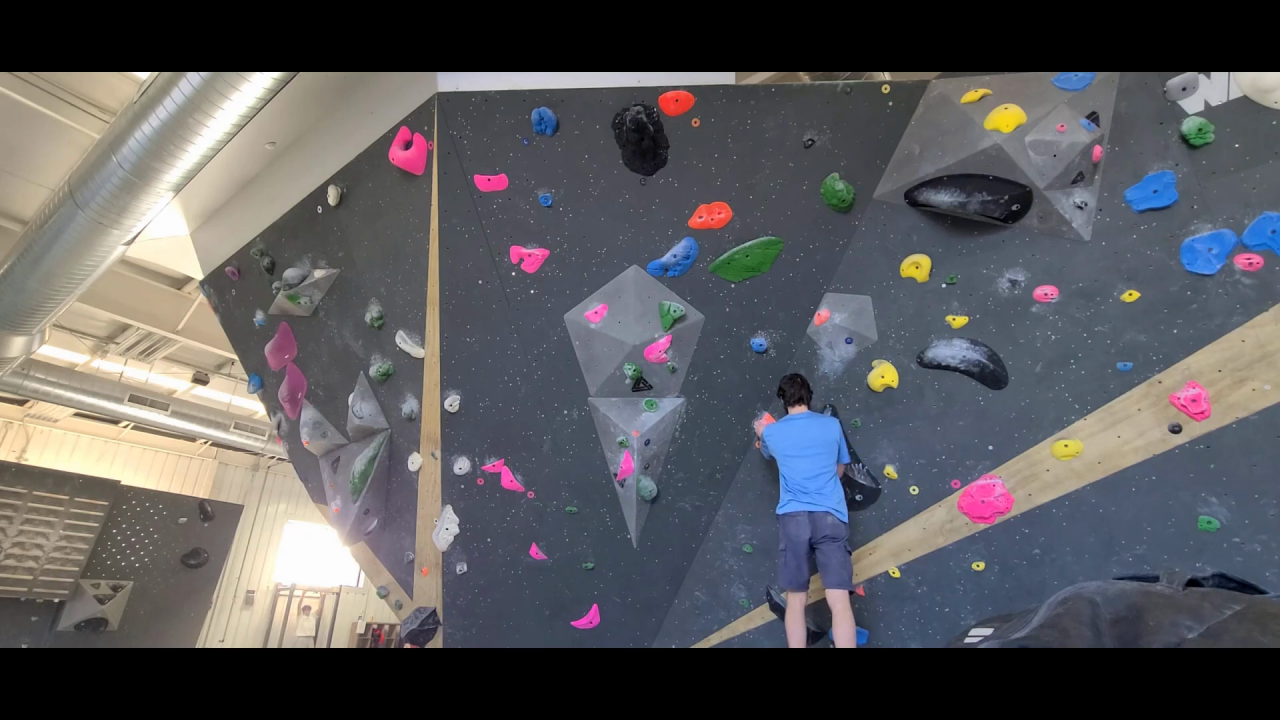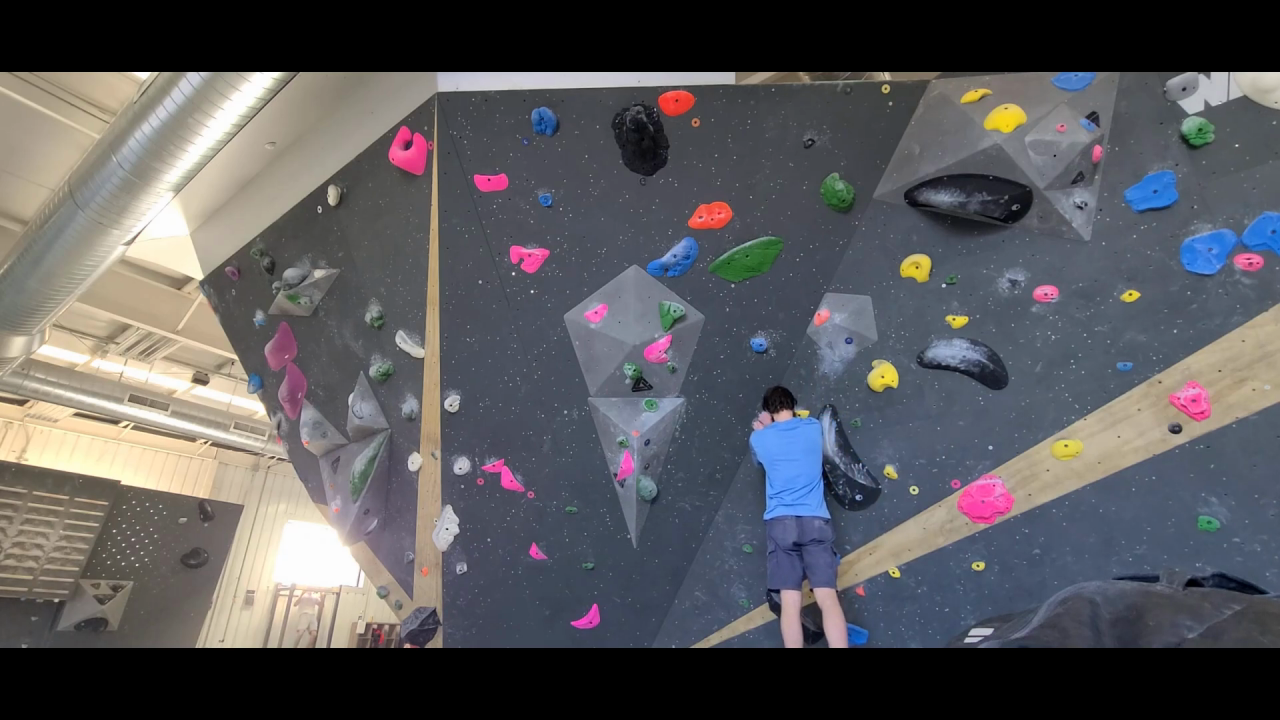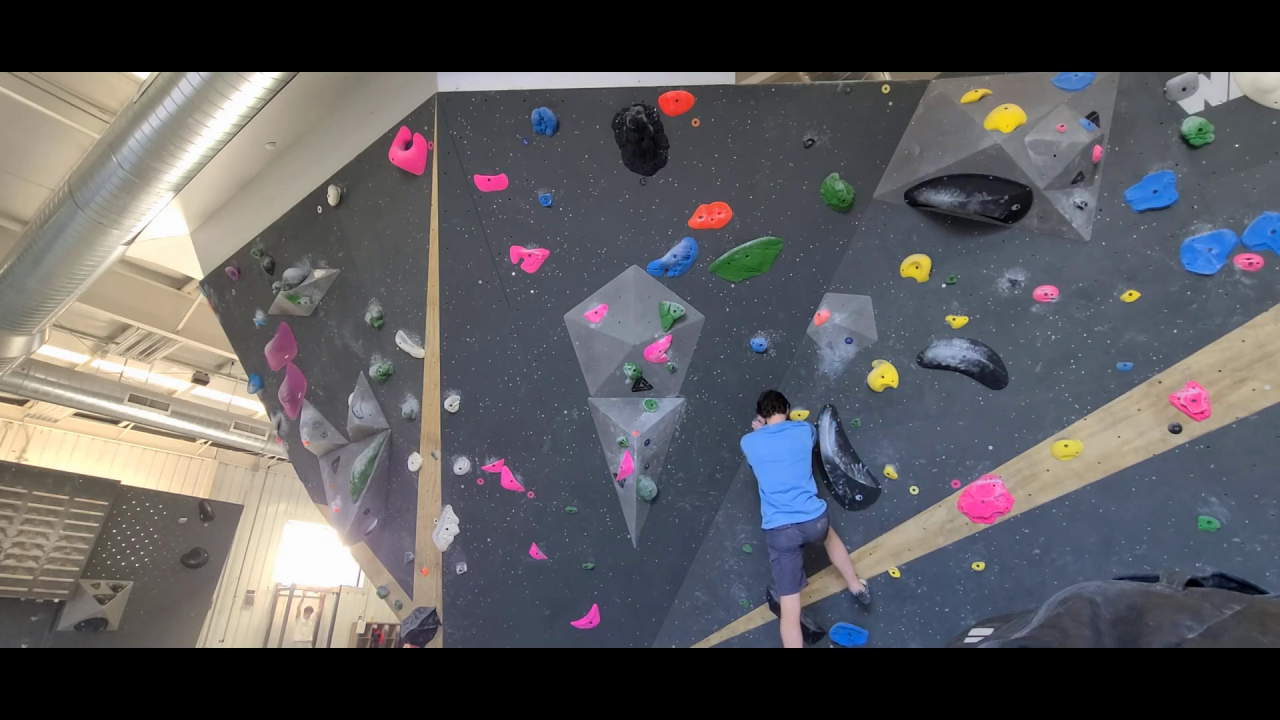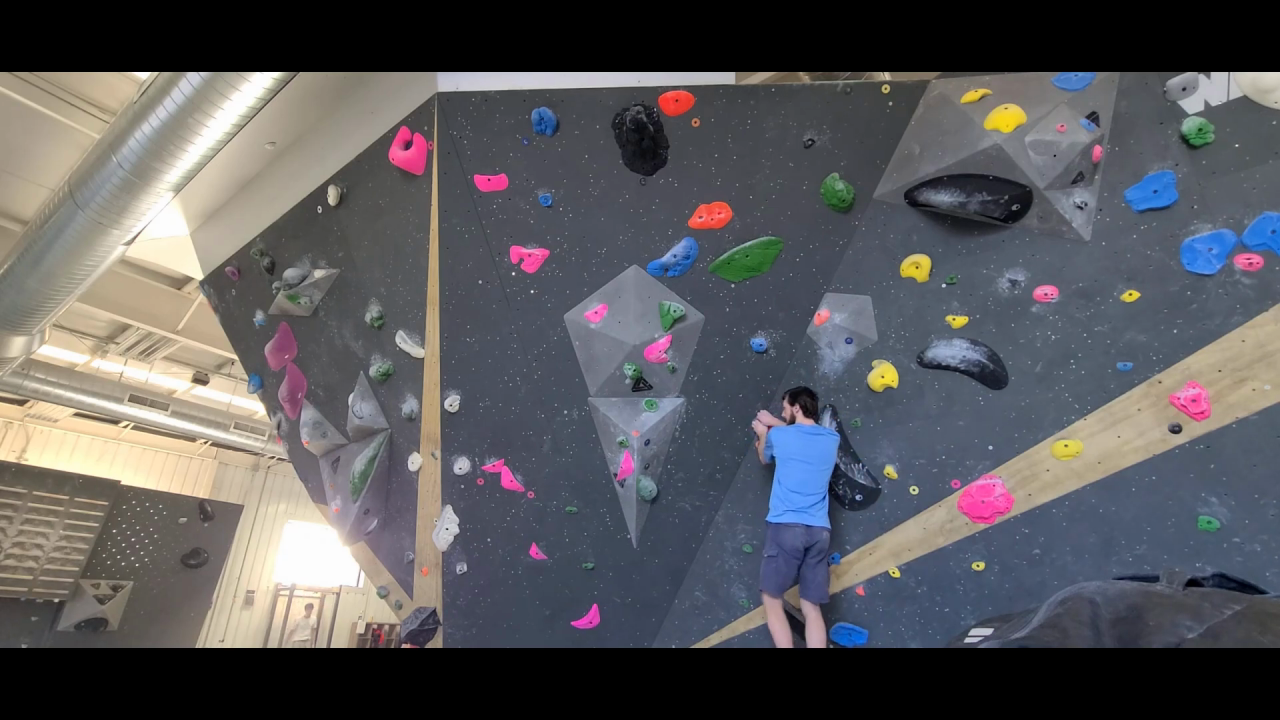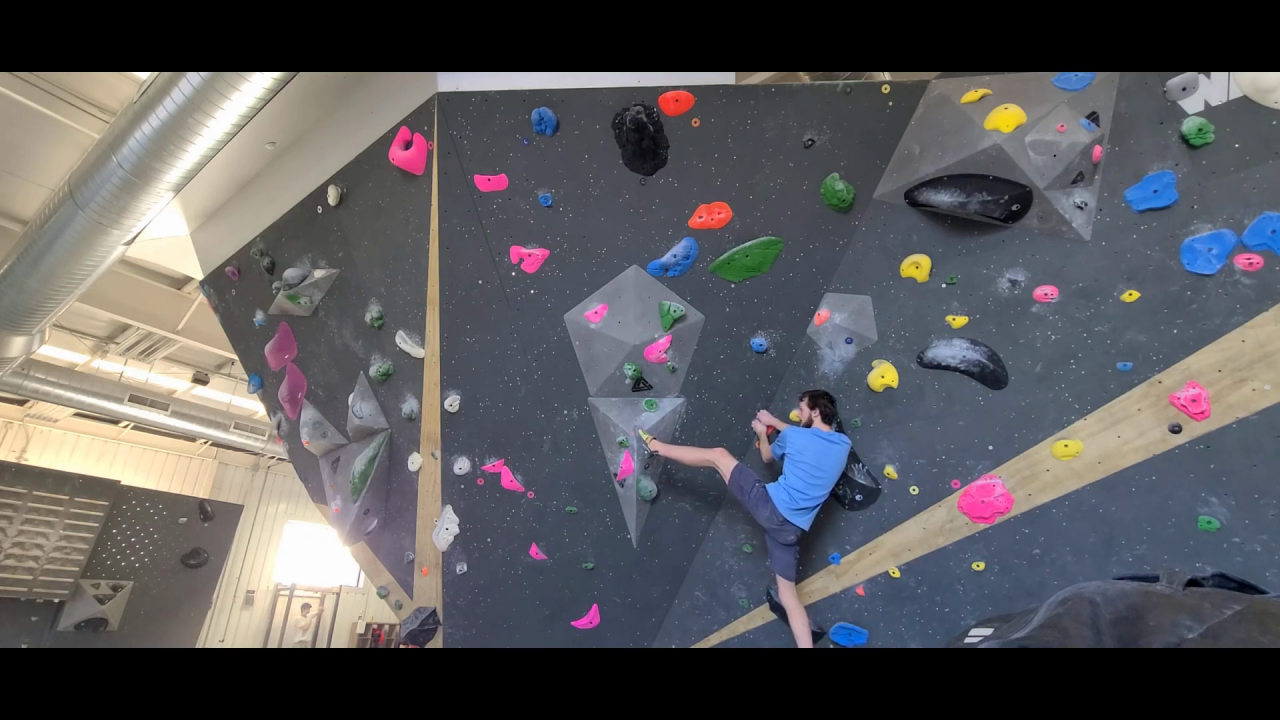
dt=1s
person 1, frame 1
left shoulder: (772, 432)
right shoulder: (831, 425)
left hip: (793, 519)
right hip: (831, 518)
left knee: (795, 601)
right knee: (839, 600)
person 1, frame 2
left shoulder: (759, 438)
right shoulder: (814, 427)
left hip: (780, 523)
right hip: (815, 521)
left knee: (790, 602)
right knee: (828, 598)
person 1, frame 3
left shoulder: (748, 442)
right shoulder: (804, 430)
left hip: (780, 529)
right hip: (814, 519)
left knee: (789, 606)
right knee: (829, 533)
right ankle: (857, 587)
person 1, frame 4
left shoulder: (777, 436)
right shoulder: (832, 439)
left elbow: (764, 458)
left wrist: (762, 434)
right wrist: (775, 424)
left hip: (786, 528)
right hip: (819, 531)
left knee: (772, 604)
right knee: (812, 609)
person 1, frame 5
left shoulder: (793, 436)
right shoulder: (843, 444)
left elbow: (767, 456)
left wrist: (762, 433)
right wrist: (774, 422)
left hip: (770, 507)
right hip: (790, 527)
left knee: (718, 456)
right knee: (789, 596)
left ankle: (657, 447)
